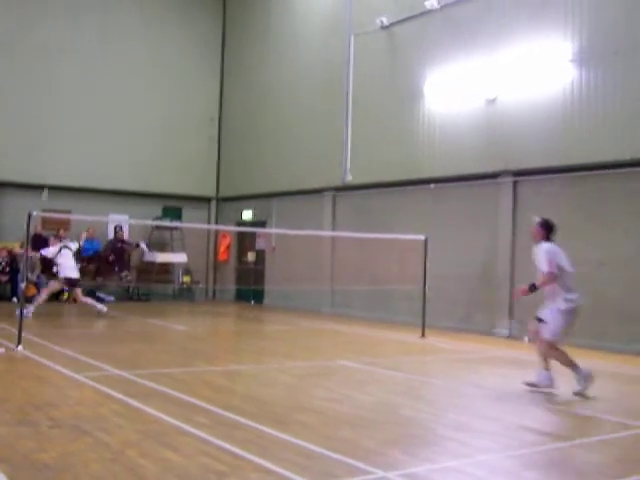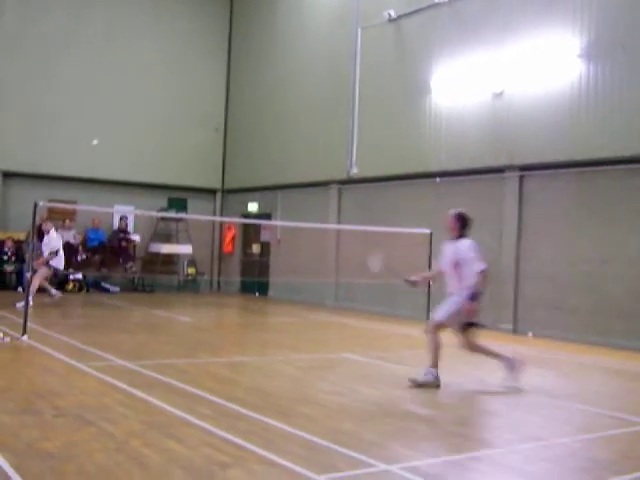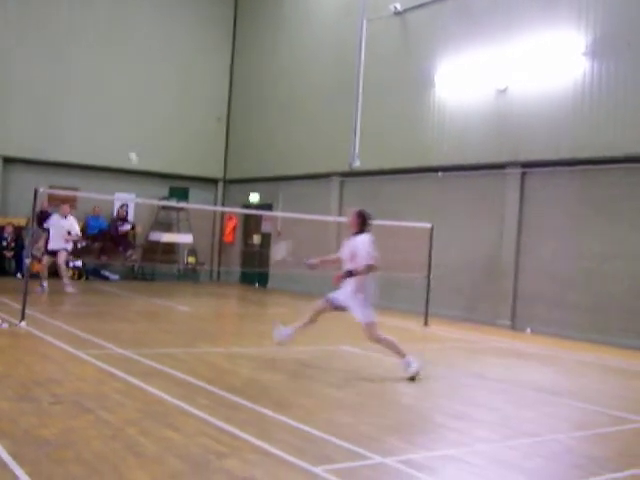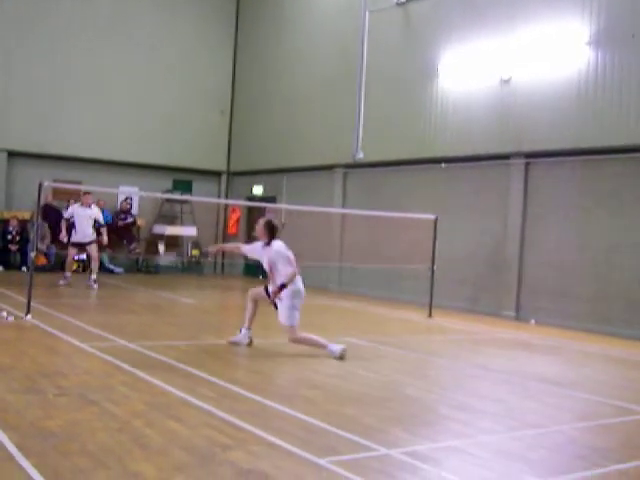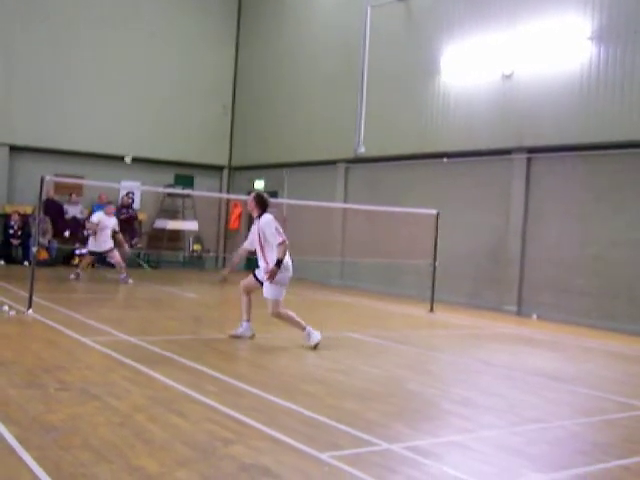
dt=0.3s
person 1, frame 1
left shoulder: (542, 249)
right shoulder: (551, 249)
left elbow: (550, 275)
left wrist: (531, 288)
left hip: (563, 304)
right hip: (558, 302)
left knee: (547, 346)
right knee: (534, 331)
left ankle: (582, 374)
right ankle: (545, 377)
person 1, frame 2
left shoulder: (465, 246)
right shoulder: (447, 246)
left elbow: (481, 272)
right elbow: (441, 270)
left wrist: (472, 298)
right wrist: (419, 278)
left hip: (464, 298)
right hip: (457, 297)
left knee: (431, 328)
right knee: (468, 343)
left ankle: (431, 374)
right ankle: (509, 362)
person 1, frame 3
left shoulder: (364, 240)
right shoulder: (351, 240)
left elbow: (372, 266)
right elbow: (341, 257)
left wrist: (348, 274)
right wrist: (319, 261)
left hip: (359, 293)
right hip: (347, 291)
left knee: (373, 335)
right knee: (317, 309)
left ankle: (409, 362)
right ankle: (289, 333)
person 1, frame 4
left shoulder: (277, 249)
right shoulder: (260, 247)
left elbow: (294, 272)
right elbow: (240, 247)
left wrist: (279, 289)
right wrist: (220, 247)
left hip: (290, 293)
right hip: (279, 290)
left knee: (293, 337)
right knee: (252, 294)
left ankle: (332, 347)
right ankle: (245, 335)
person 1, frame 5
left shoulder: (266, 221)
right shoulder: (257, 225)
left elbow: (283, 243)
right elbow: (245, 249)
left wrist: (277, 266)
right wrist: (230, 267)
left hip: (277, 269)
right hip: (267, 268)
left knee: (275, 311)
right knee: (244, 286)
left ankle: (310, 332)
right ankle: (246, 328)
